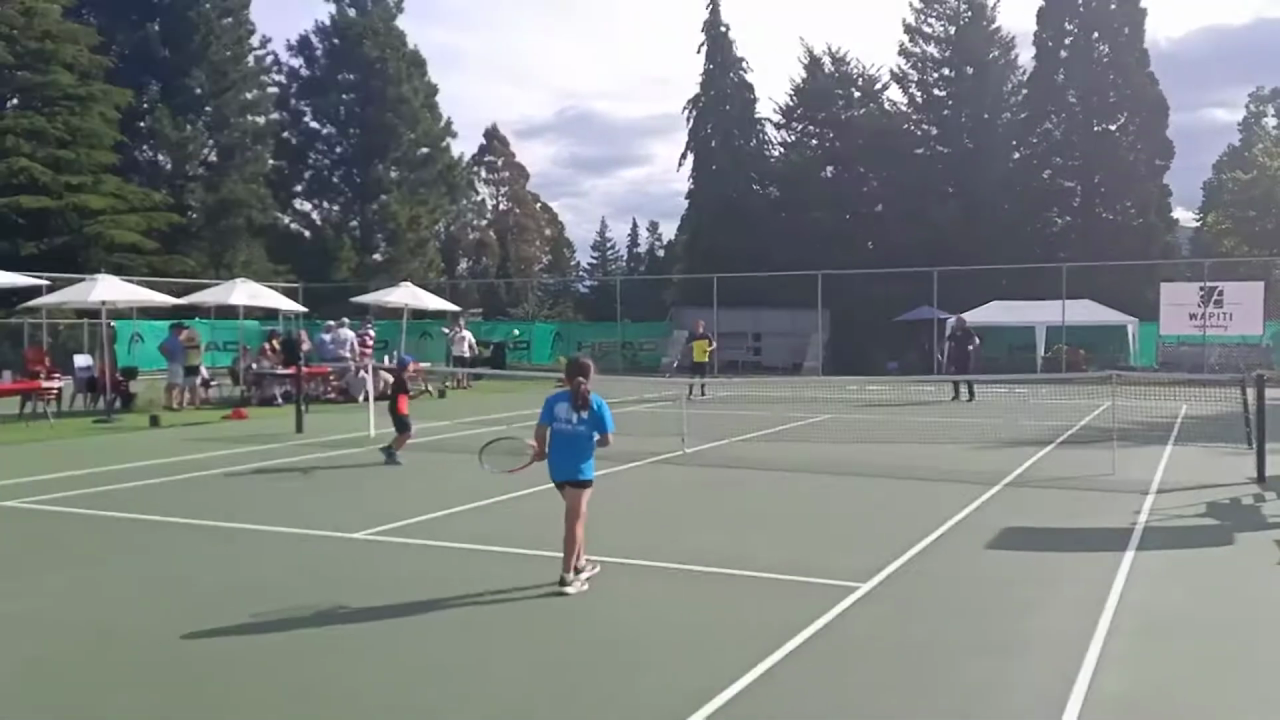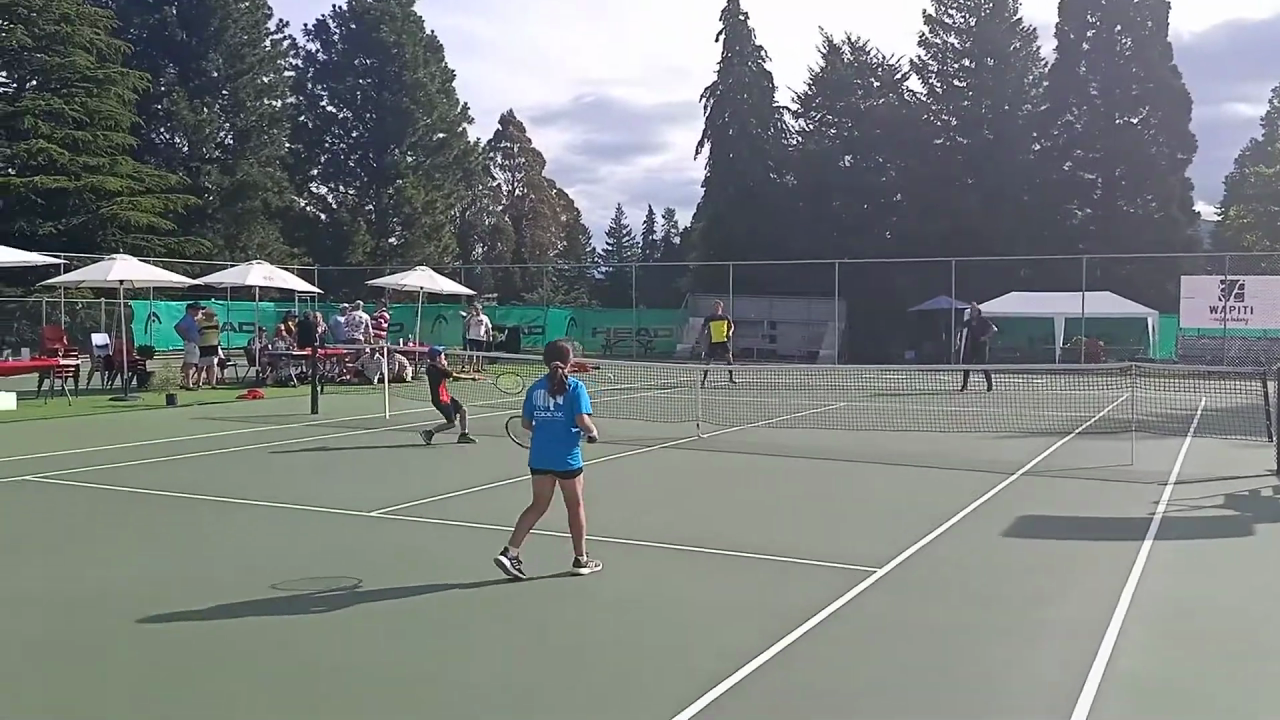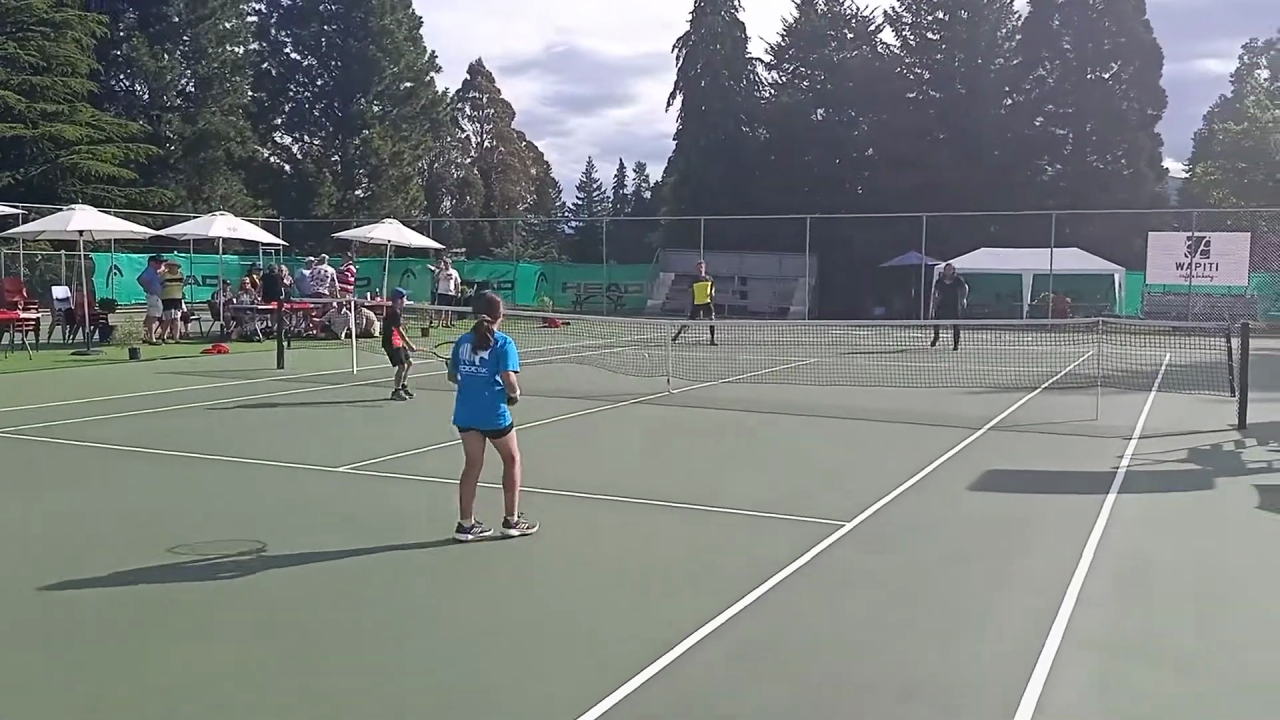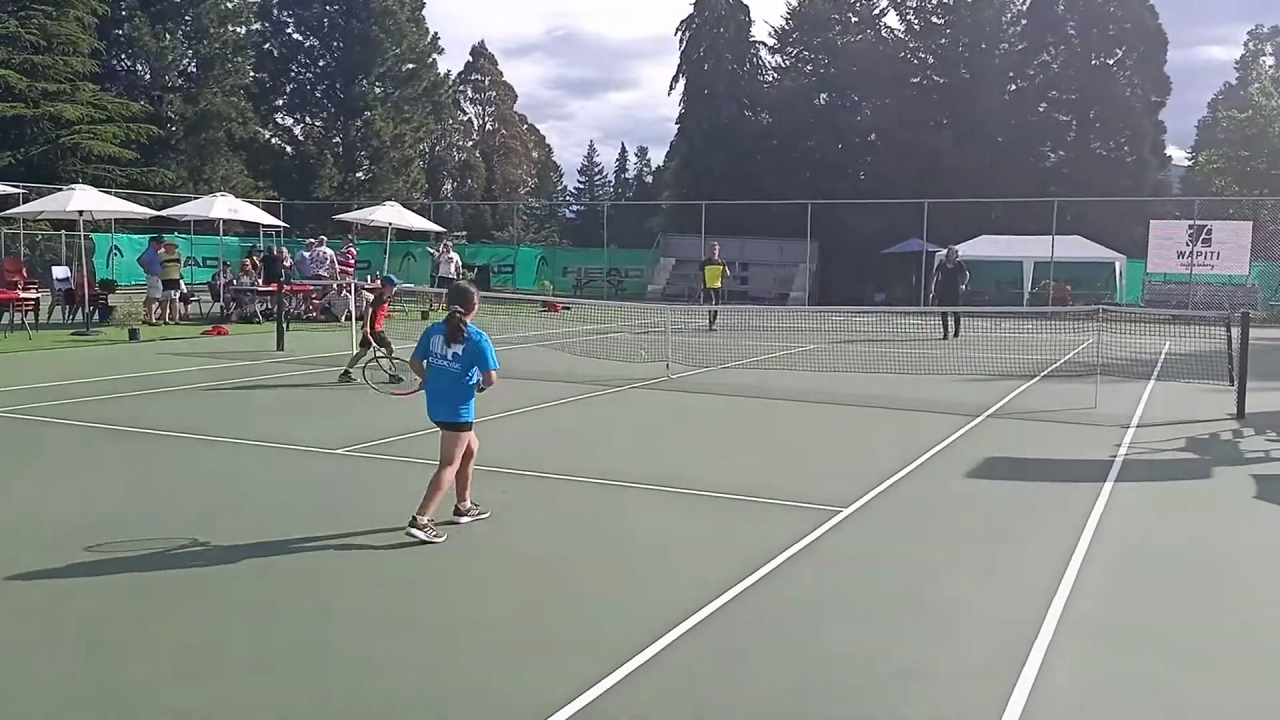
dt=0.3s
person 1, frame 1
left shoulder: (553, 400)
right shoulder: (597, 403)
left elbow: (541, 431)
right elbow: (606, 440)
left wrist: (540, 450)
left hip: (557, 467)
right hip: (580, 468)
left knee: (575, 515)
right knee: (574, 519)
left ankle: (579, 564)
right ankle: (567, 577)
person 1, frame 2
left shoulder: (536, 387)
right shoulder: (575, 387)
left elbow: (526, 421)
right elbow: (583, 422)
right wrist: (593, 433)
left hip: (539, 456)
right hip: (565, 457)
left knee: (538, 506)
right knee: (575, 506)
left ankle: (509, 553)
right ankle: (581, 560)
person 1, frame 3
left shoulder: (463, 341)
right shoulder: (504, 343)
left elbow: (452, 375)
right elbow: (508, 379)
right wrist: (515, 393)
left hip: (465, 413)
right hip: (494, 413)
left knee: (472, 465)
right knee: (512, 461)
left ankle: (466, 523)
right ankle: (512, 520)
person 1, frame 4
left shoulder: (433, 331)
right shoulder: (479, 339)
left elbow: (415, 363)
right elbow: (489, 380)
right wrist: (480, 384)
left hip: (436, 405)
right hip: (457, 409)
left knee: (470, 449)
right knee: (449, 465)
left ankle: (464, 506)
right ankle: (420, 520)
